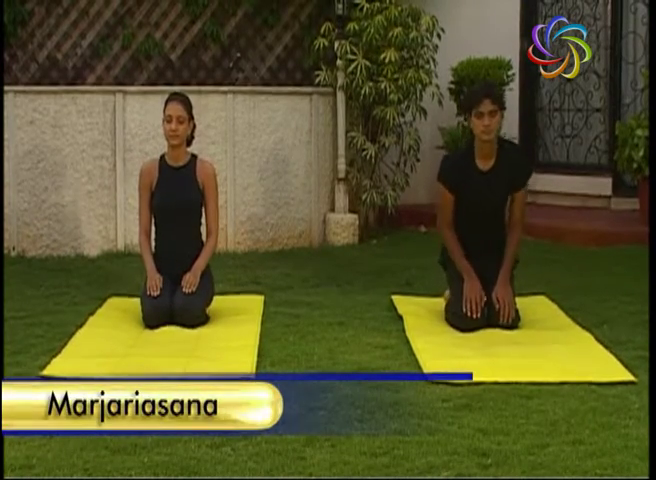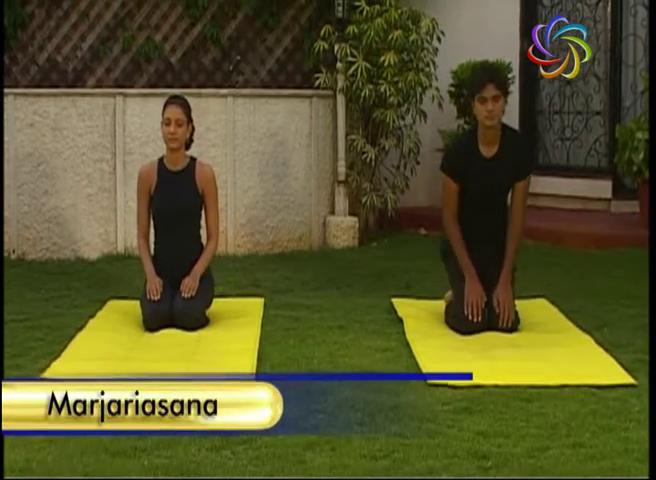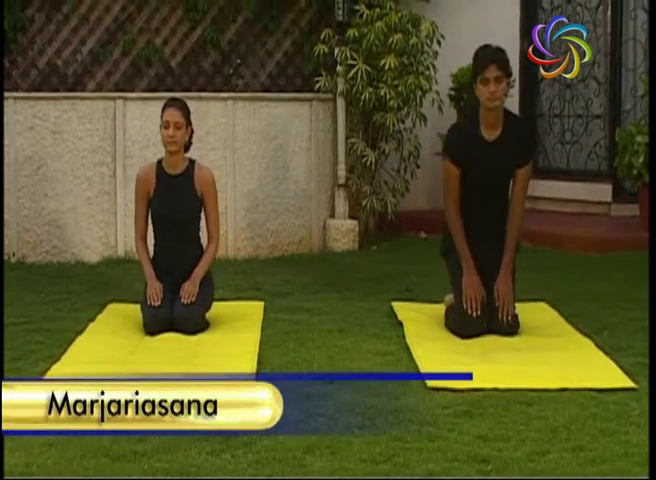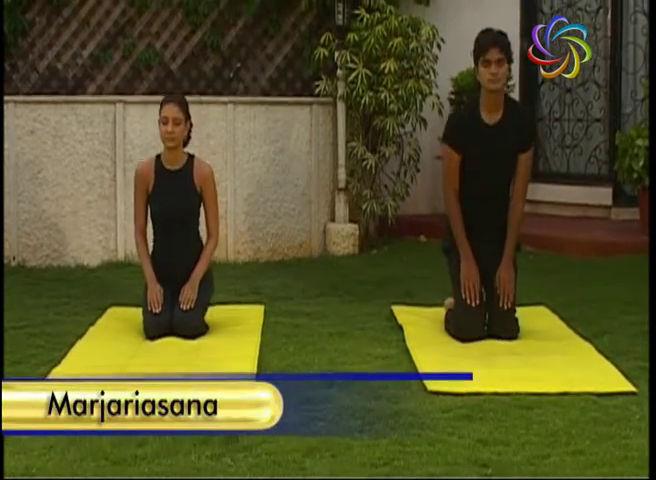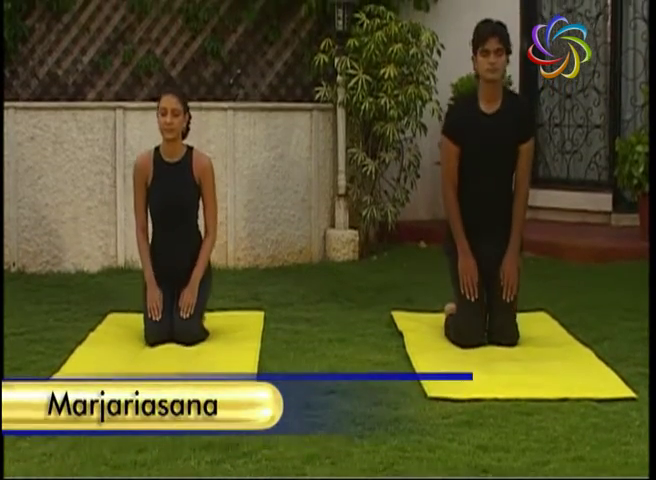
dt=0.2s
person 1, frame 1
left shoulder: (516, 160)
right shoulder: (454, 163)
left elbow: (515, 225)
right elbow: (445, 226)
left wrist: (504, 279)
right wrist: (469, 278)
left hip: (497, 251)
right hip: (461, 252)
left knee: (506, 319)
right knee: (469, 319)
left ankle: (488, 299)
right ankle: (454, 298)
person 1, frame 2
left shoulder: (519, 149)
right shoulder: (458, 151)
left elbow: (517, 218)
right elbow: (450, 218)
left wrist: (506, 280)
right wrist: (470, 278)
left hip: (497, 244)
right hip: (461, 244)
left knee: (505, 320)
right knee: (469, 321)
right ankle: (453, 302)
person 1, frame 3
left shoulder: (520, 135)
right shoulder: (459, 135)
left elbow: (517, 206)
right elbow: (451, 205)
left wrist: (506, 270)
right wrist: (468, 269)
left hip: (499, 238)
right hip: (462, 239)
left knee: (505, 324)
right knee: (469, 325)
right ankle: (453, 304)
person 1, frame 4
left shoulder: (521, 122)
right shoulder: (460, 122)
left elbow: (519, 194)
right elbow: (450, 193)
left wrist: (508, 258)
right wrist: (465, 257)
left hip: (501, 233)
right hip: (463, 234)
left knee: (505, 328)
right knee: (469, 329)
right ankle: (453, 309)
person 1, frame 5
left shoulder: (520, 113)
right shoulder: (458, 114)
left elbow: (522, 185)
right elbow: (449, 186)
left wrist: (514, 249)
right wrist: (462, 250)
left hip: (503, 233)
right hip: (466, 234)
left knee: (505, 335)
right knee: (470, 335)
left ankle: (469, 312)
right ankle: (453, 315)
person 2, frame 1
left shoulder: (204, 170)
right shoulder: (149, 170)
left elbow: (212, 234)
right elbow: (144, 232)
left wrist: (196, 271)
right wrist: (151, 271)
left hip: (194, 267)
right hip: (162, 267)
left knee: (187, 311)
right knee: (153, 313)
left ankle: (192, 301)
right ankle: (167, 298)
person 2, frame 2
left shoulder: (204, 174)
right shoulder: (148, 173)
left elbow: (213, 237)
right elbow: (142, 235)
left wrist: (195, 275)
right wrist: (151, 274)
left hip: (194, 269)
right hip: (161, 270)
left knee: (186, 315)
right knee: (153, 317)
left ankle: (194, 305)
right ankle: (166, 301)
person 2, frame 3
left shoulder: (203, 176)
right shoulder: (146, 176)
left elbow: (214, 239)
right elbow: (140, 237)
left wrist: (195, 279)
right wrist: (151, 279)
left hip: (194, 270)
right hip: (161, 272)
left knee: (187, 320)
right knee: (154, 322)
left ankle: (193, 308)
right ankle: (166, 306)
person 2, frame 4
left shoulder: (202, 171)
right shoulder: (144, 171)
left elbow: (213, 235)
right elbow: (140, 233)
left wrist: (194, 281)
right wrist: (151, 280)
left hip: (194, 266)
right hip: (160, 268)
left knee: (187, 327)
right knee: (155, 328)
left ankle: (193, 312)
right ankle: (167, 311)
person 2, frame 5
left shoulder: (201, 163)
right shoulder: (144, 164)
left elbow: (211, 231)
right elbow: (141, 230)
left wrist: (194, 283)
right wrist: (150, 283)
left hip: (192, 262)
right hip: (159, 263)
left knee: (186, 334)
right knee: (156, 335)
left ankle: (191, 319)
right ankle: (169, 318)
